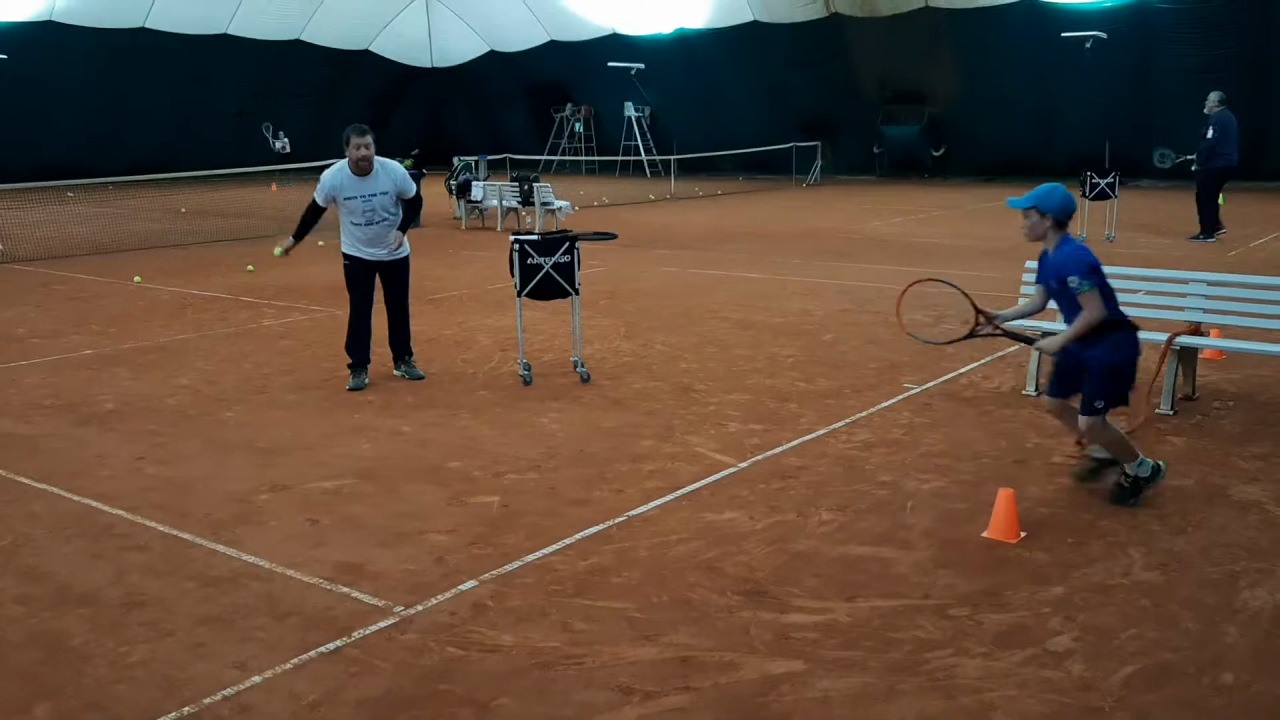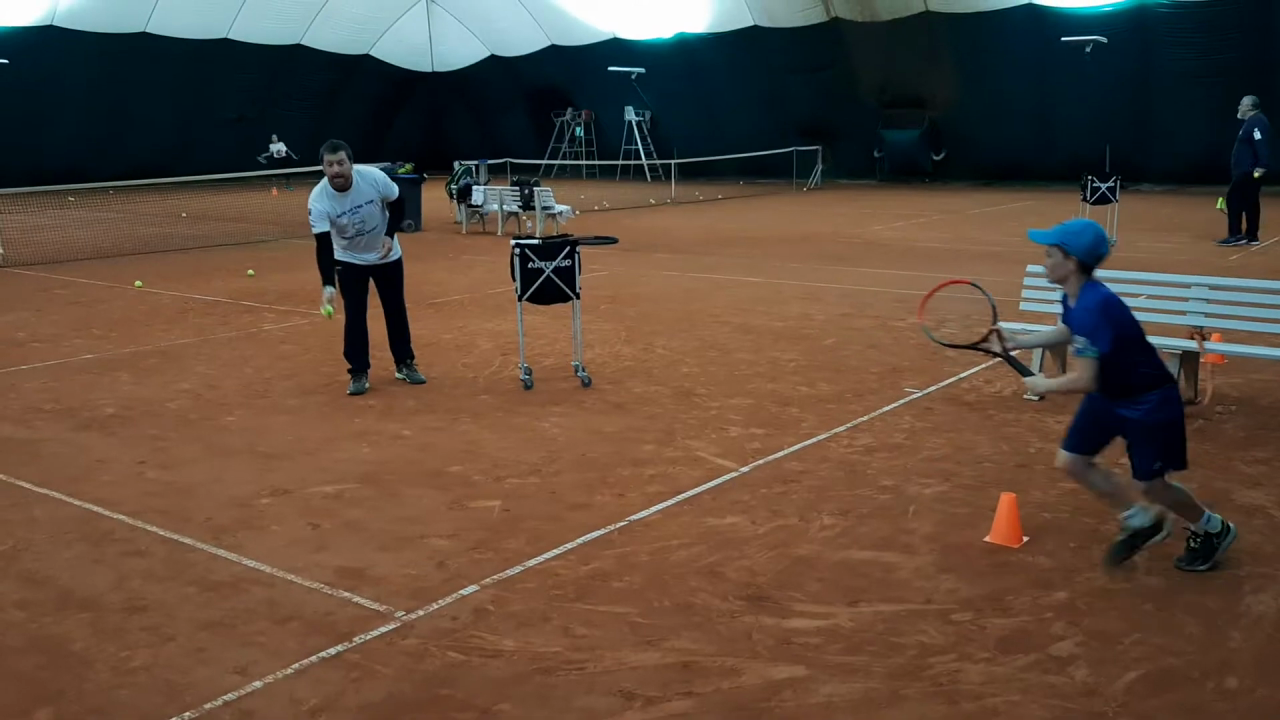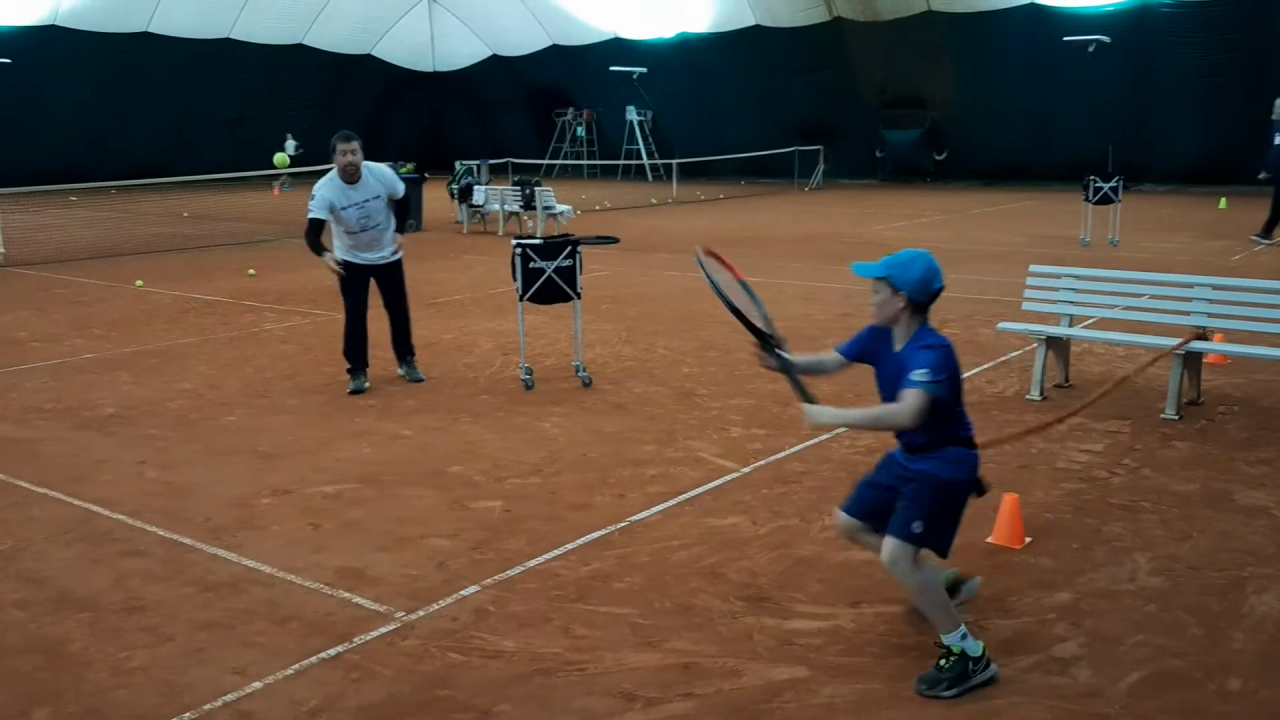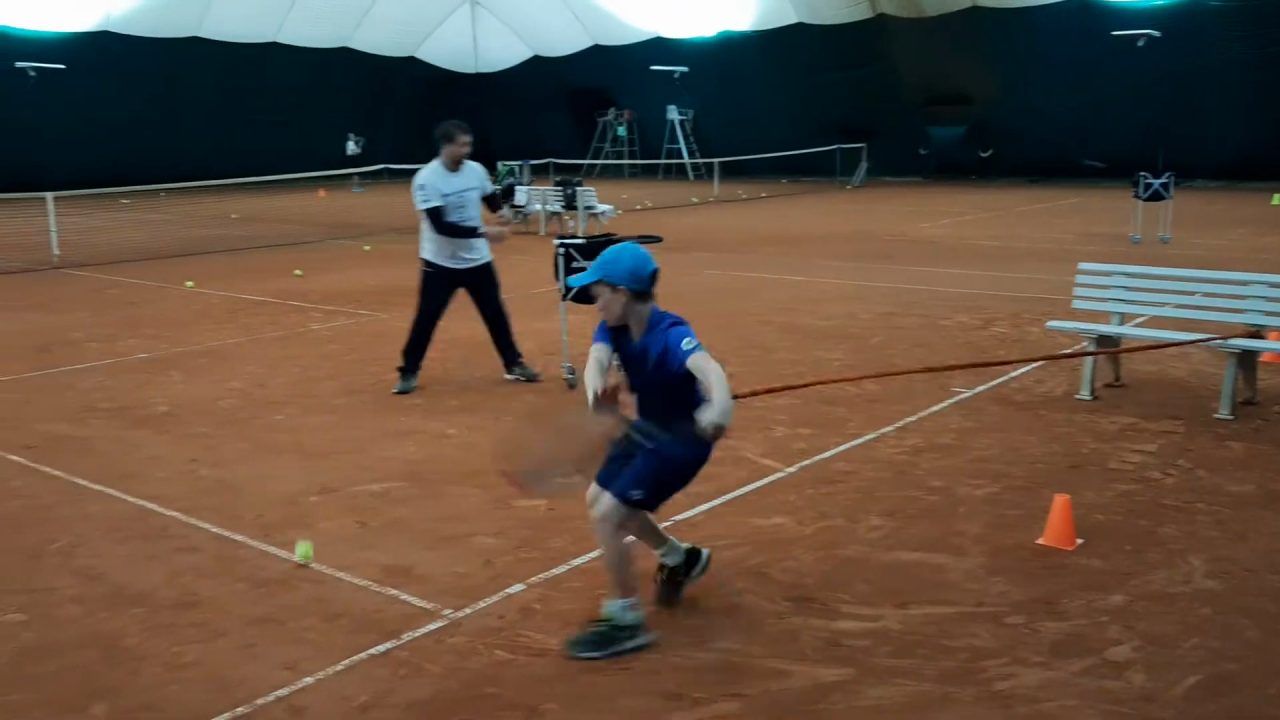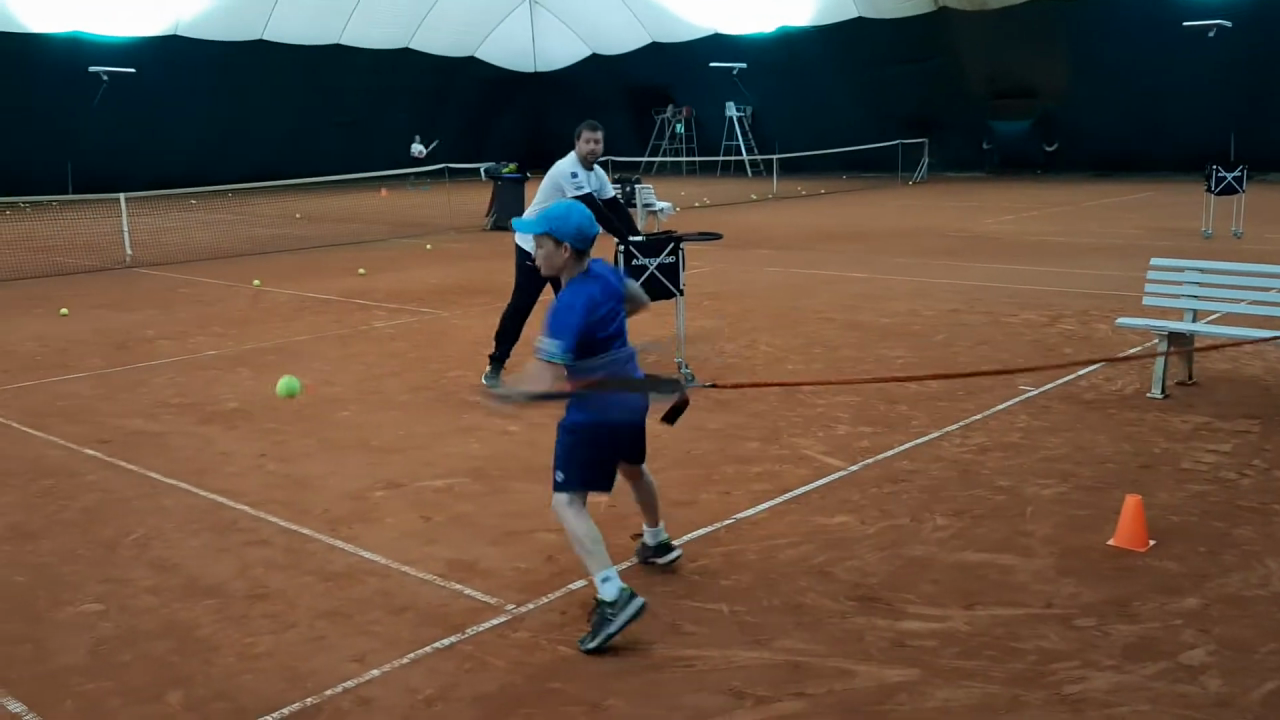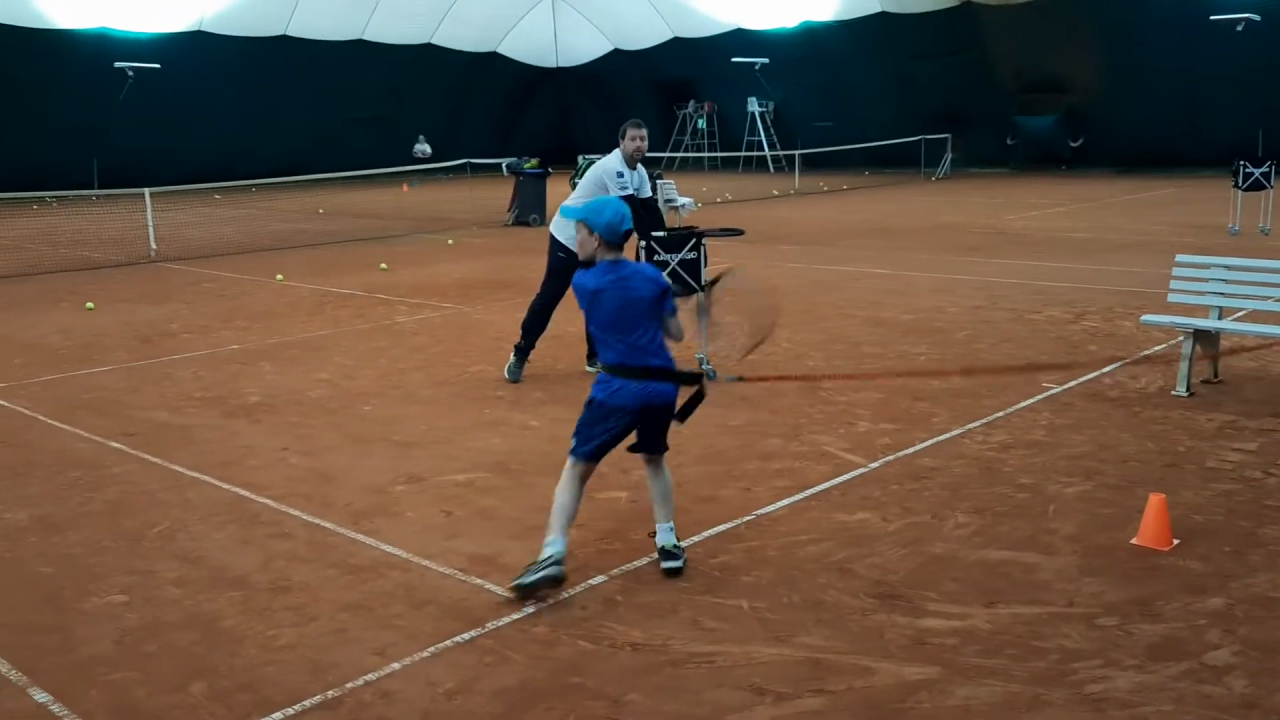
dt=0.5s
person 1, frame 1
left shoulder: (1073, 258)
right shoulder: (1048, 256)
left elbow: (1095, 311)
right elbow: (1039, 301)
left wrist: (1059, 341)
right wrist: (1001, 317)
left hip: (1110, 345)
right hip: (1081, 342)
left knee: (1090, 424)
right knee: (1055, 404)
left ankle: (1143, 470)
right ankle: (1103, 455)
person 1, frame 2
left shoulder: (1094, 308)
right shoulder: (1074, 297)
left elbow: (1084, 380)
right elbow: (1067, 333)
left wrist: (1044, 386)
right wrist: (1016, 341)
left hip: (1149, 401)
right hip: (1109, 396)
left knee: (1152, 486)
right knee: (1071, 461)
left ankle: (1212, 530)
right ankle: (1142, 520)
person 1, frame 3
left shoulder: (932, 353)
right shoulder: (879, 336)
left elbow: (905, 415)
right elbow: (827, 362)
left wrist: (835, 417)
right wrist: (785, 362)
left hip: (945, 466)
right hip: (908, 458)
left knee: (895, 557)
right knee: (847, 525)
left ankle: (968, 655)
right ankle: (941, 582)
person 1, frame 4
left shoulder: (672, 333)
right shoulder: (615, 327)
left elbow: (710, 370)
right elbow: (597, 357)
left wrist: (717, 406)
right wrist: (596, 385)
left hip: (681, 442)
right hip: (649, 434)
left knee: (607, 515)
right knee: (603, 500)
left ankle: (624, 623)
right ankle: (681, 557)
person 1, frame 5
left shoulder: (570, 306)
right shoulder: (604, 272)
left elbow: (545, 379)
right elbow: (639, 302)
left wrist: (511, 388)
left hip: (595, 409)
right hip: (627, 398)
left knee: (567, 504)
right knee: (631, 467)
left ankle: (614, 596)
right ankle: (657, 541)
person 1, frame 6
left shoulder: (585, 283)
right shoulder: (652, 277)
right elbow: (676, 334)
left hip: (617, 389)
right hip: (662, 387)
left knee: (575, 471)
right knee: (653, 458)
left ankle: (550, 559)
right ankle: (668, 544)
person 2, frame 1
left shoulder: (394, 170)
right shoulder: (332, 178)
left elbow: (414, 201)
right elbow: (315, 211)
left wrist: (401, 229)
right wrist: (295, 239)
left hip: (395, 252)
right hip: (356, 254)
left knee: (399, 307)
right knee: (359, 311)
left ankle: (403, 360)
right ankle: (359, 368)
person 2, frame 2
left shoulder: (374, 177)
right shoulder: (319, 200)
left elbow: (398, 204)
right elbow: (324, 245)
left wrist: (389, 235)
right wrist: (328, 286)
left hip: (387, 256)
right hip: (349, 261)
left knee: (396, 310)
right knee: (355, 315)
left ankle: (405, 364)
right ankle: (359, 372)
person 2, frame 3
left shoulder: (382, 173)
right shoulder: (324, 189)
left elbow: (402, 200)
right elbow: (312, 232)
left wrist: (399, 231)
right wrist: (324, 254)
left hip: (388, 254)
right hip: (351, 259)
left knee: (399, 309)
right knee: (355, 315)
left ankle: (406, 361)
right ankle: (358, 372)
person 2, frame 4
left shoulder: (475, 170)
right shoulder: (426, 179)
left elbow: (491, 197)
right elbow: (439, 225)
left wrist: (498, 206)
right wrist: (483, 231)
left hip: (477, 259)
right hip: (439, 262)
left knee: (495, 311)
right knee: (426, 317)
left ankle: (513, 364)
right ankle: (409, 372)
person 2, frame 5
left shoulder: (597, 174)
right shoulder: (568, 170)
left elbow: (615, 207)
right elbow: (595, 212)
left wrist: (637, 236)
right wrist: (627, 238)
right hip: (535, 246)
right knee: (520, 306)
right ankle: (496, 363)
person 2, frame 6
left shoulder: (639, 172)
right shoulder: (613, 168)
left elbow: (651, 209)
right elbow: (635, 212)
right hip: (568, 239)
right knee: (548, 298)
left ankle: (595, 357)
right ankle: (520, 355)
